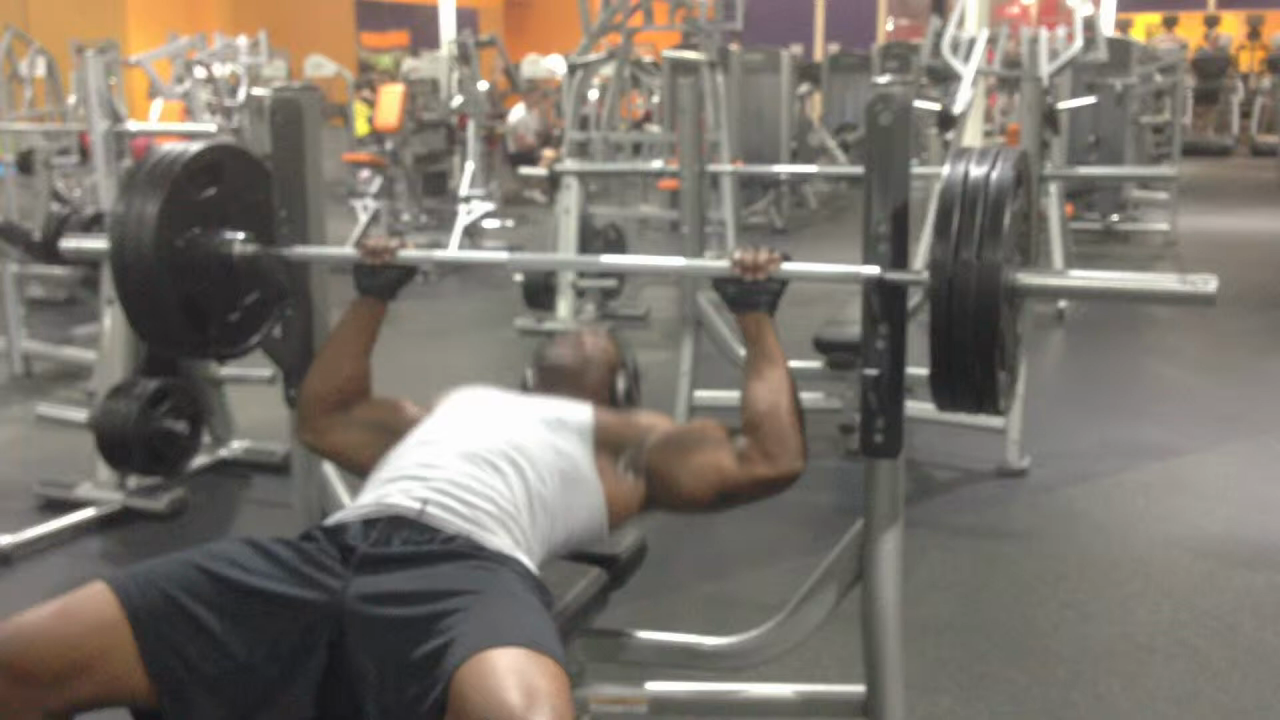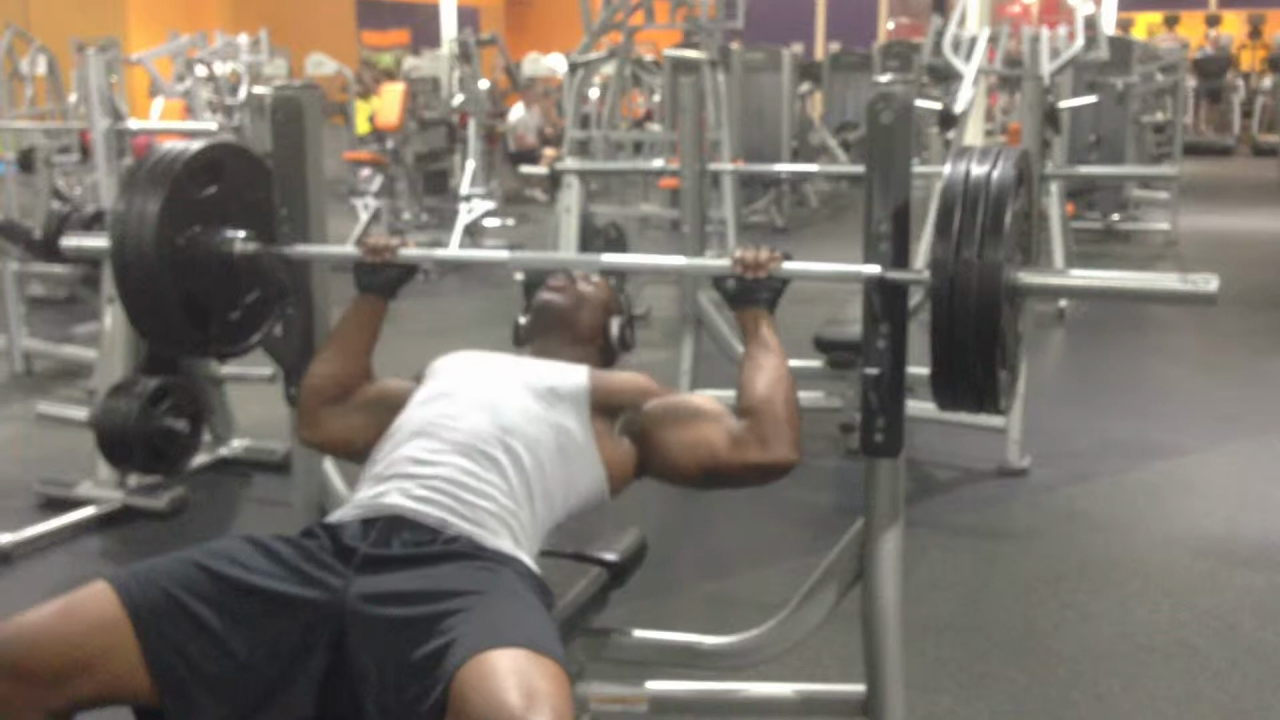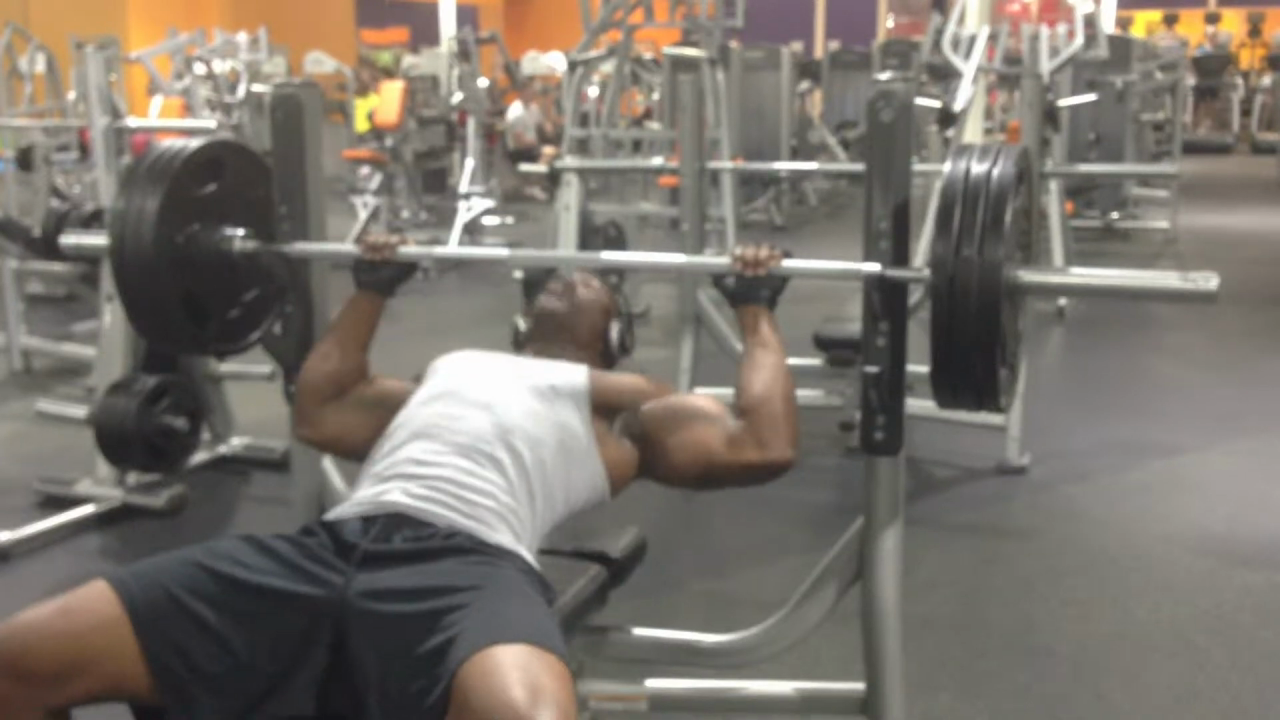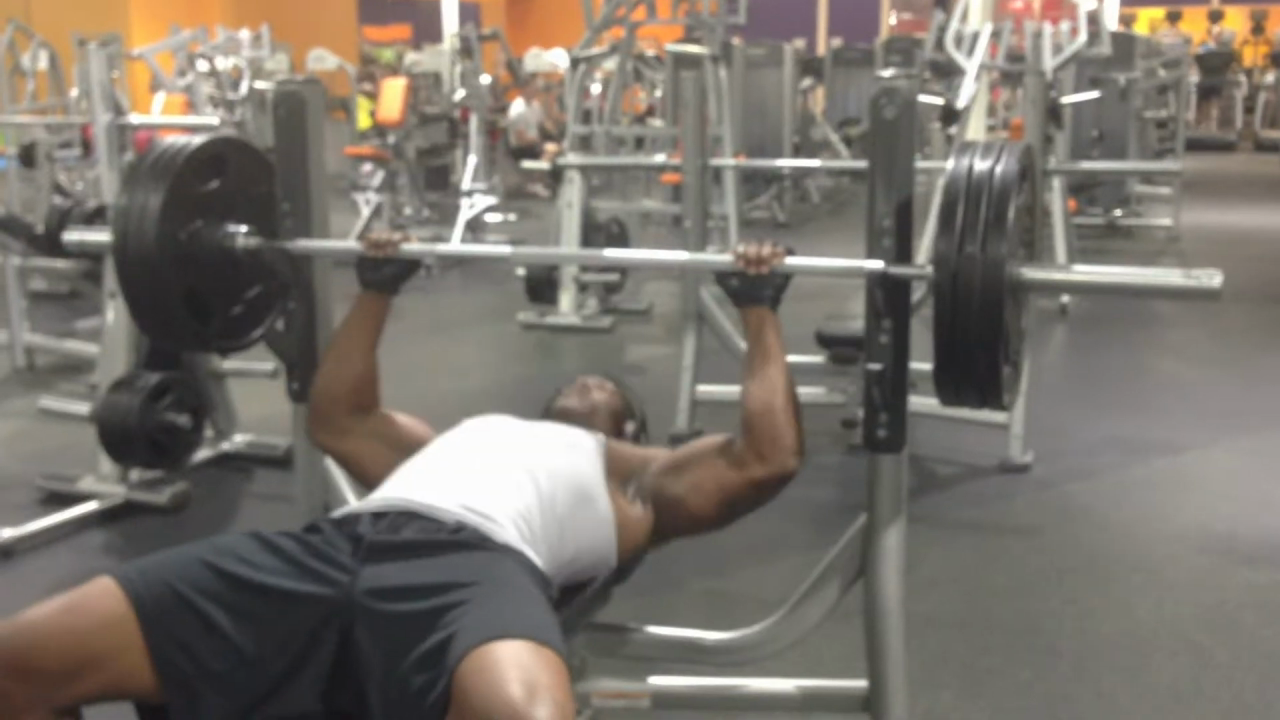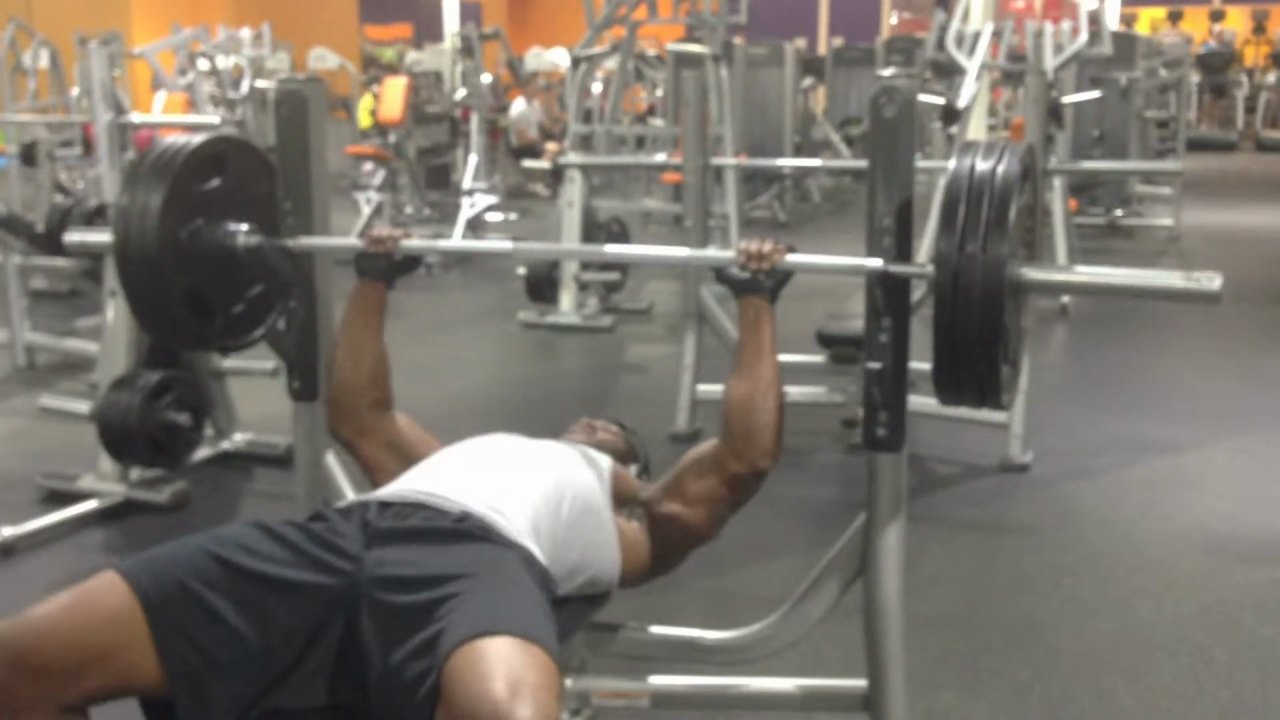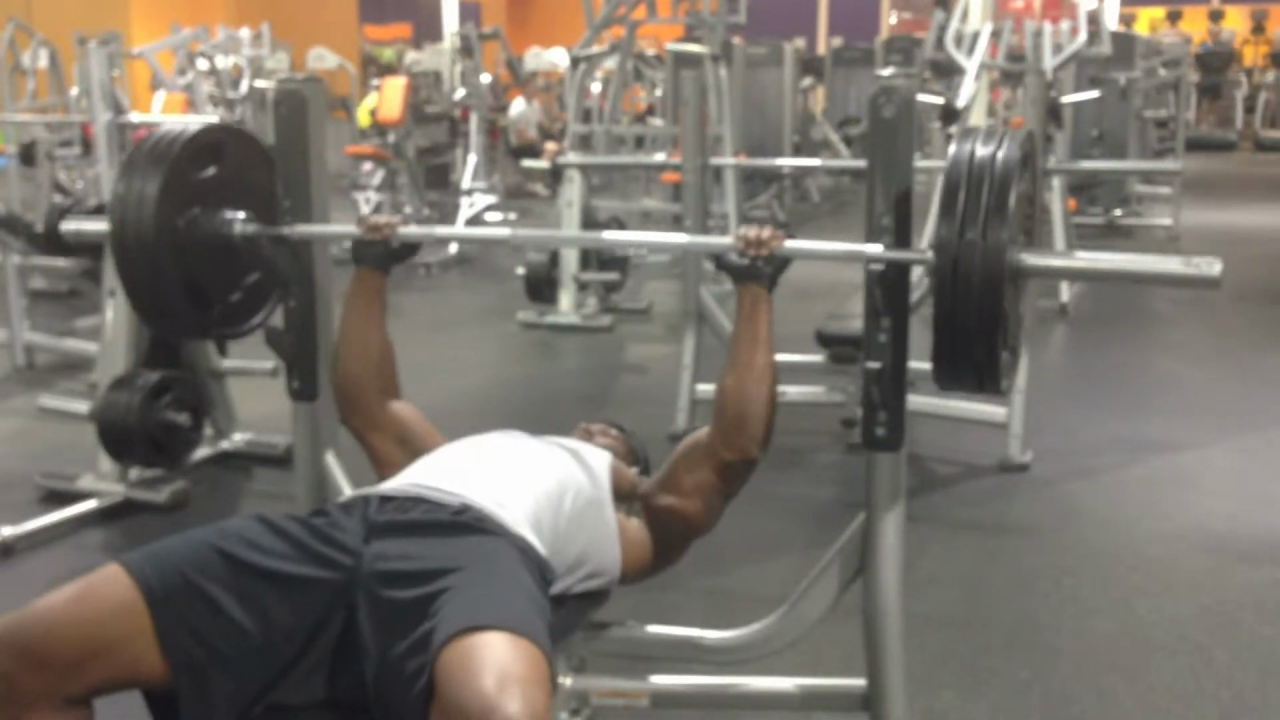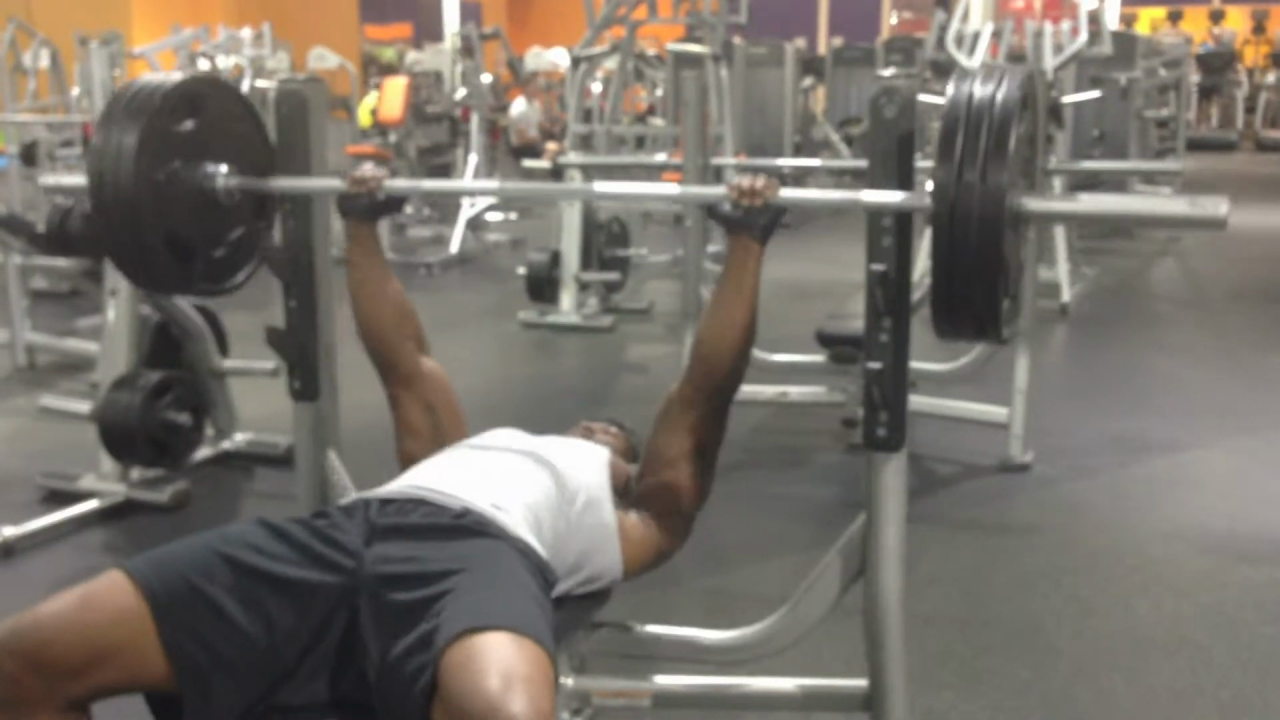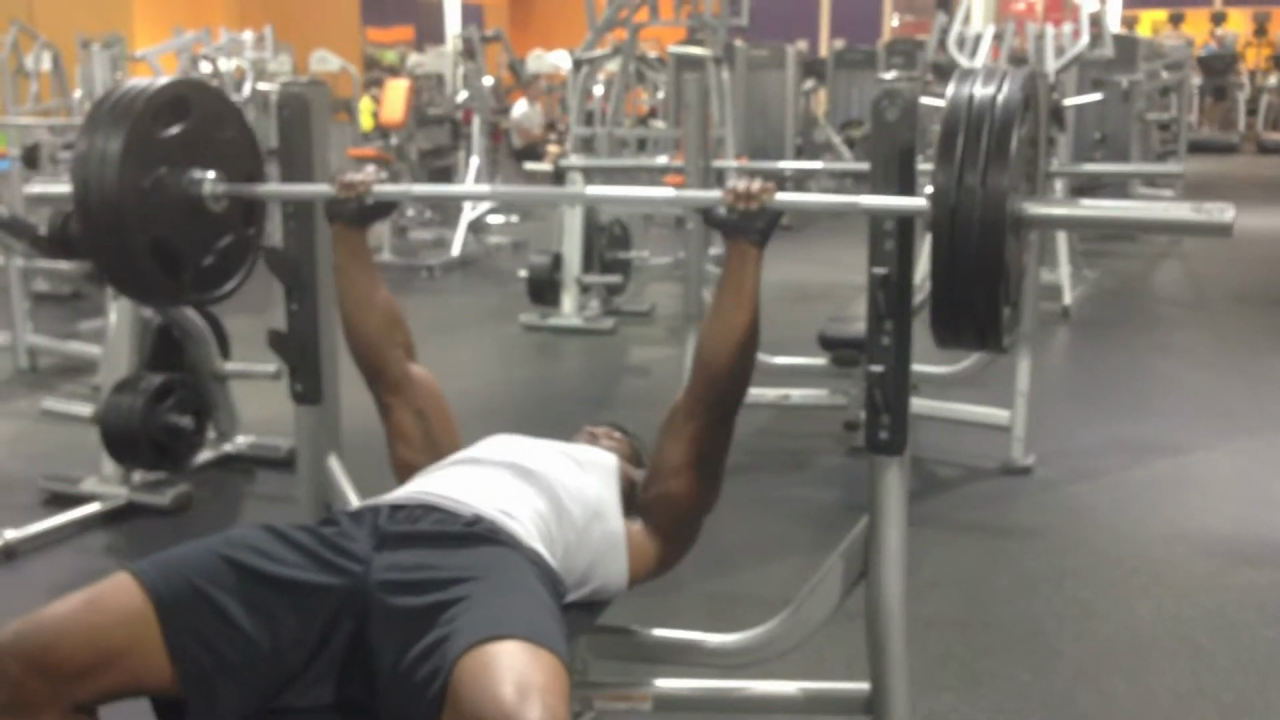
dt=0.3s
person 1, frame 1
left shoulder: (624, 440)
right shoulder: (454, 404)
left elbow: (771, 459)
right elbow: (322, 423)
left wrist: (756, 318)
right wrist: (371, 297)
left hip: (467, 573)
right hip: (325, 556)
person 1, frame 2
left shoulder: (620, 400)
right shoulder: (446, 372)
left elbow: (767, 446)
right elbow: (319, 416)
left wrist: (756, 314)
right wrist: (373, 293)
left hip: (469, 570)
right hip: (326, 553)
person 1, frame 3
left shoulder: (618, 397)
right shoulder: (446, 372)
left elbow: (763, 447)
right elbow: (316, 413)
left wrist: (754, 311)
right wrist: (371, 290)
left hip: (467, 569)
right hip: (326, 551)
person 1, frame 4
left shoulder: (633, 478)
right shoulder: (469, 431)
left elbow: (768, 458)
right elbow: (335, 419)
left wrist: (760, 311)
right wrist: (376, 291)
left hip: (477, 568)
right hip: (334, 549)
person 1, frame 5
left shoulder: (639, 518)
right shoulder: (471, 450)
left elbow: (744, 458)
right elbow: (358, 418)
left wrist: (757, 305)
right wrist: (373, 283)
left hip: (481, 558)
right hip: (340, 537)
person 1, frame 6
left shoulder: (637, 519)
right shoulder: (467, 451)
left elbow: (736, 445)
right elbow: (366, 404)
left wrist: (755, 290)
right wrist: (371, 271)
left hip: (482, 550)
right hip: (343, 530)
person 1, frame 7
left shoulder: (639, 519)
right shoulder: (471, 451)
left elbow: (706, 392)
right elbow: (405, 362)
left wrist: (747, 242)
right wrist: (362, 226)
right hip: (342, 535)
person 1, frame 8
left shoulder: (641, 525)
right shoulder: (463, 464)
left elbow: (710, 399)
right elbow: (393, 369)
left wrist: (744, 246)
right wrist: (349, 231)
right hip: (352, 540)
